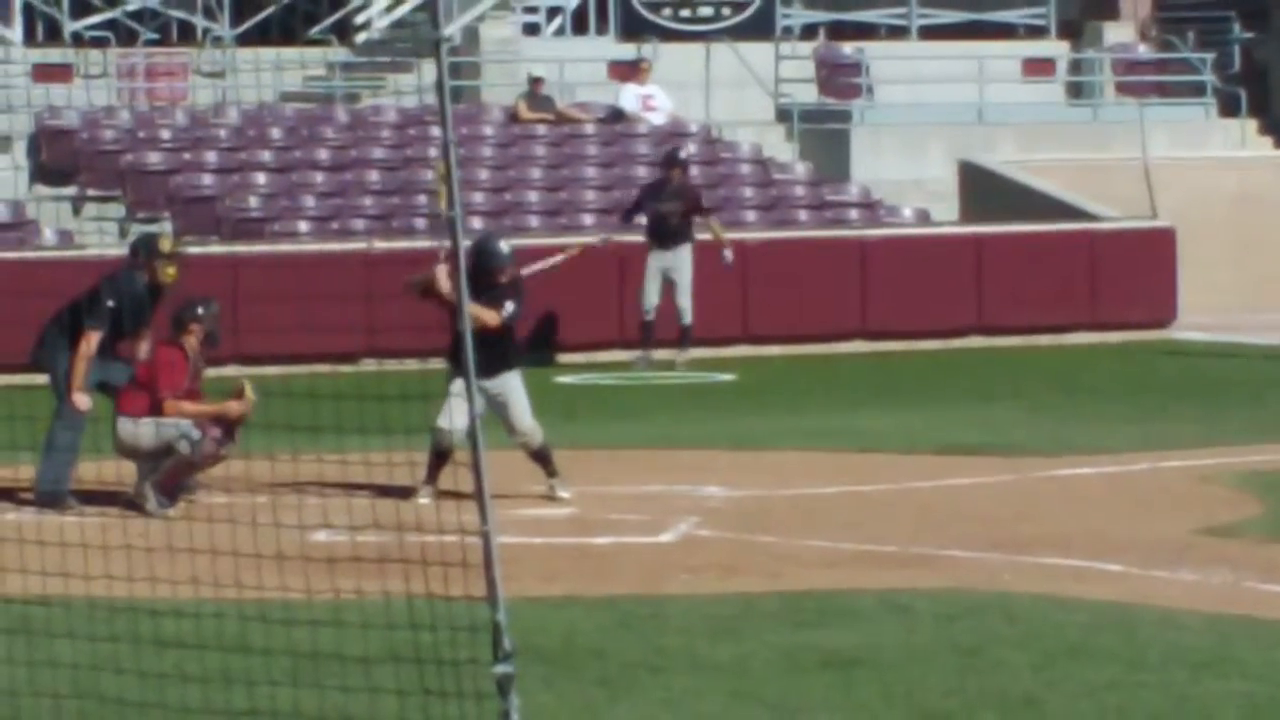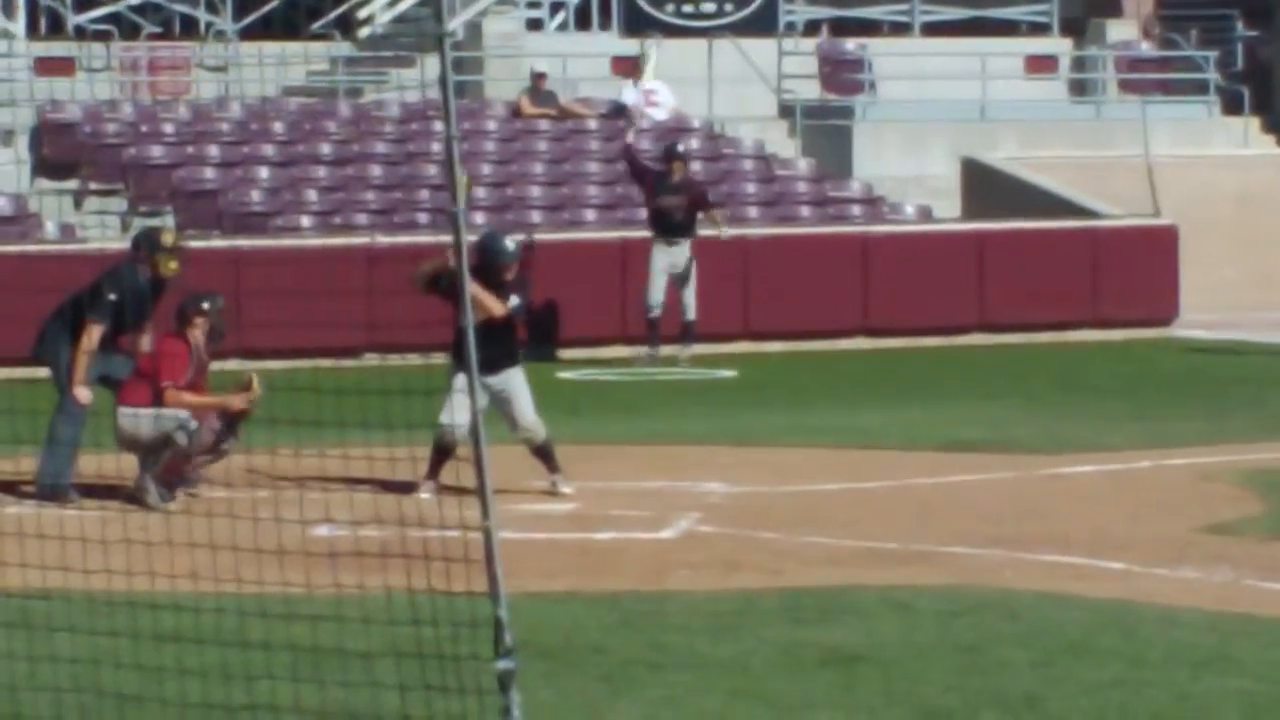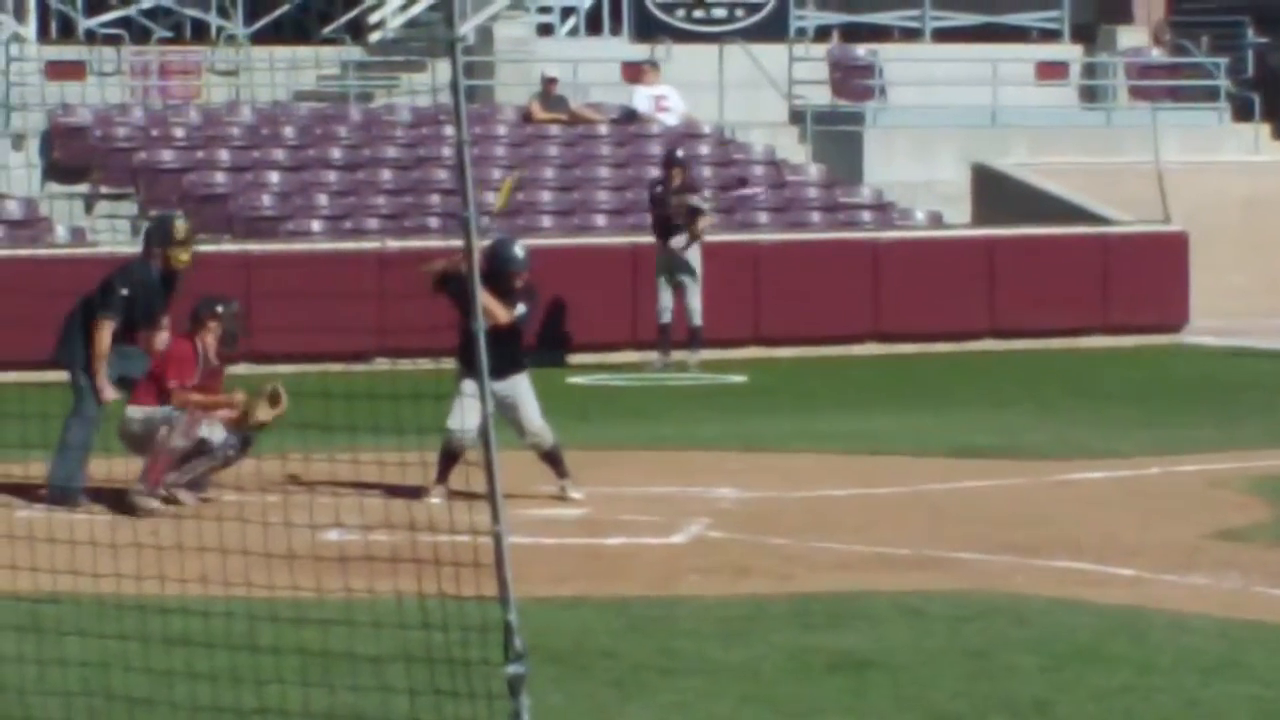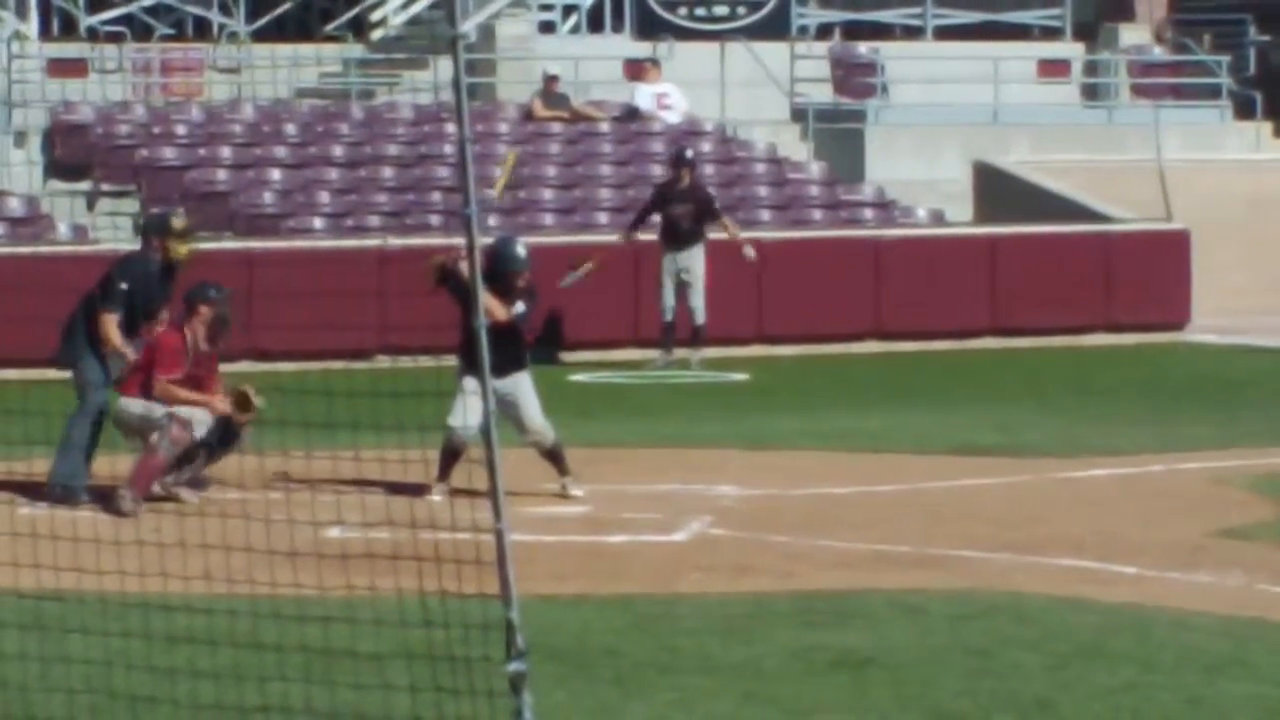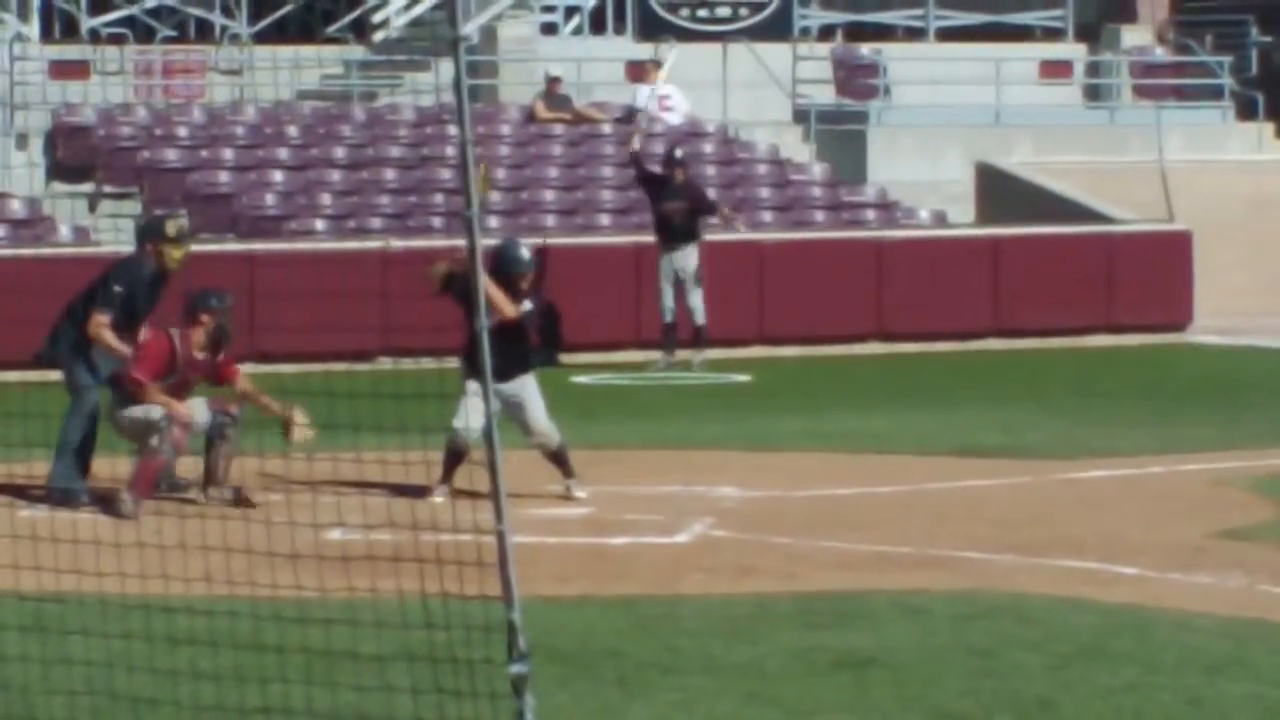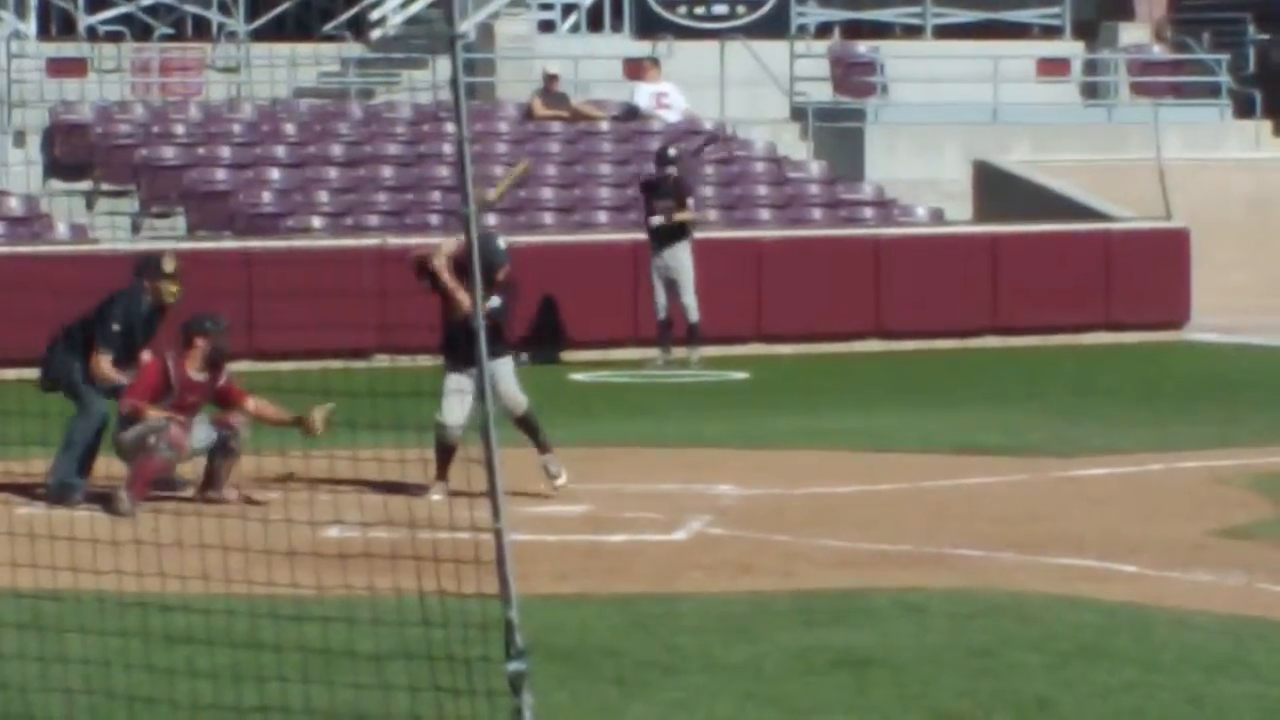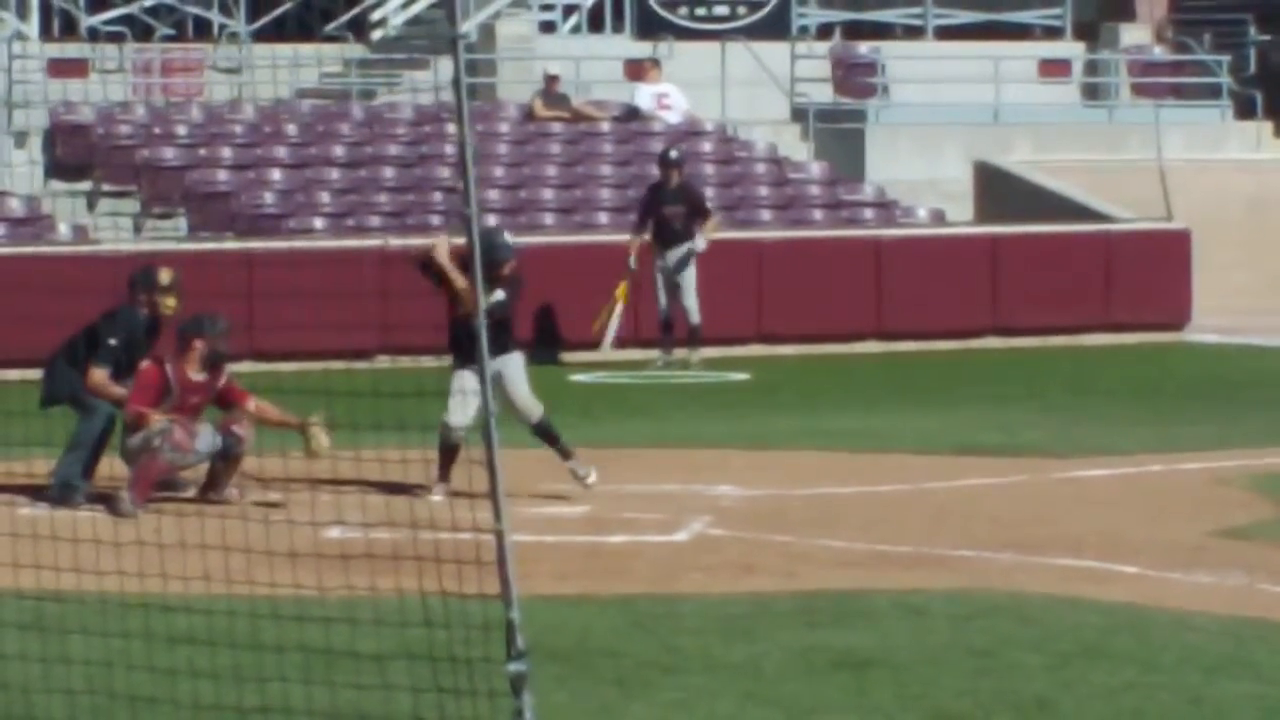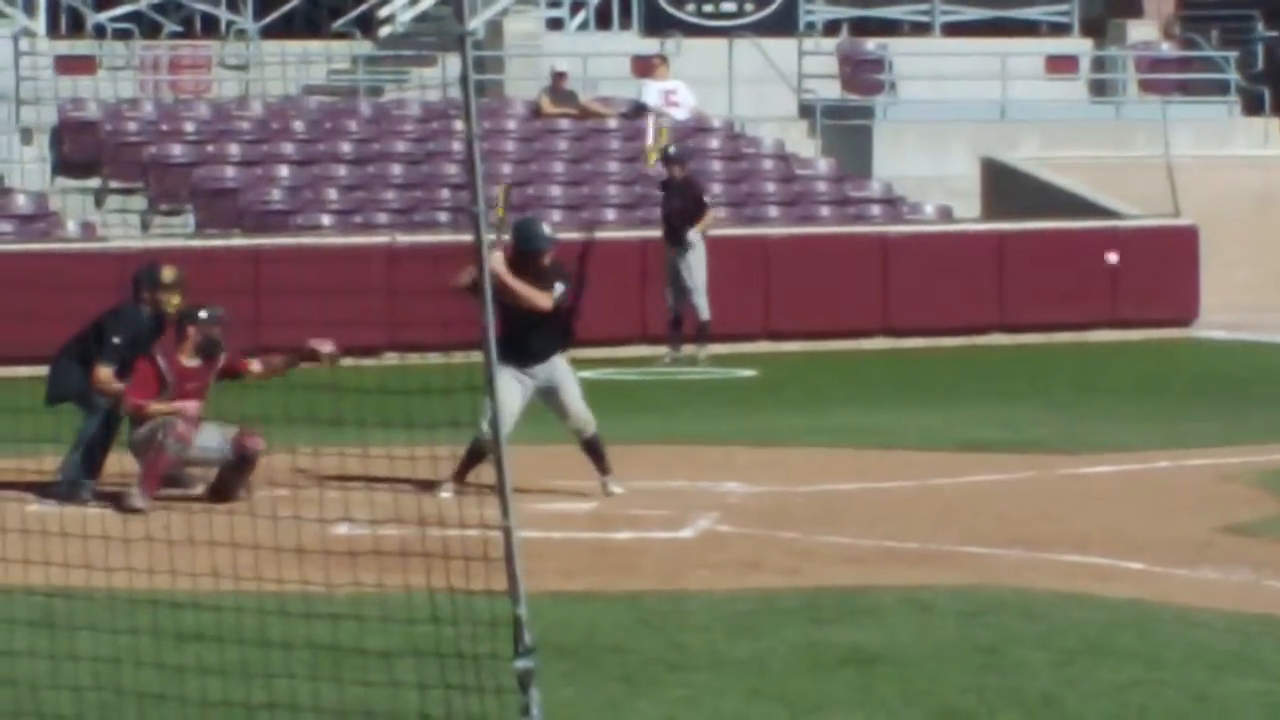
dt=0.3s
person 1, frame 1
left shoulder: (151, 288)
right shoulder: (115, 289)
left elbow: (141, 333)
right elbow: (88, 343)
right wrist: (77, 390)
left hip: (105, 350)
right hip: (66, 346)
right knee: (74, 410)
right ankle: (51, 489)
person 1, frame 2
left shoulder: (154, 282)
right shoulder: (117, 282)
left elbow: (143, 325)
right elbow: (90, 337)
right wrist: (78, 383)
left hip: (106, 345)
right hip: (68, 340)
right knee: (75, 403)
right ankle: (52, 482)
person 1, frame 3
left shoulder: (167, 275)
right shoulder: (129, 277)
left elbow: (160, 320)
right elbow: (102, 333)
right wrist: (101, 381)
left hip: (125, 344)
right hip: (87, 342)
right knee: (90, 406)
right ankle: (63, 485)
person 1, frame 4
left shoulder: (166, 268)
right shoulder: (129, 269)
left elbow: (159, 315)
right elbow: (107, 325)
right wrist: (132, 357)
left hip: (127, 340)
right hip: (92, 340)
right knee: (94, 404)
right ankle: (64, 483)
person 1, frame 5
left shoulder: (157, 273)
right shoulder: (126, 273)
right elbow: (95, 328)
right wrist: (129, 353)
left hip: (113, 340)
right hip: (79, 339)
right knee: (88, 405)
right ankle: (64, 486)
person 1, frame 6
left shoulder: (154, 306)
right shoulder: (122, 307)
left elbow: (138, 344)
right elbow: (99, 367)
left hip: (111, 362)
right hip: (72, 359)
right knee: (95, 408)
right ankle: (64, 483)
person 1, frame 7
left shoulder: (150, 321)
right shoulder: (120, 322)
left elbow: (136, 361)
right elbow: (95, 381)
left hip: (109, 374)
right hip: (70, 374)
right knee: (103, 412)
right ankle: (66, 484)
person 1, frame 8
left shoulder: (155, 319)
right shoulder: (124, 320)
left elbow: (142, 358)
right elbow: (101, 380)
left hip: (113, 371)
right hip: (75, 372)
right knee: (107, 408)
right ankle: (71, 481)
person 2, frame 1
left shoulder: (512, 288)
left elbow: (493, 319)
right elbow: (414, 285)
left wrist: (452, 294)
right wrist: (435, 276)
left hip: (503, 373)
right hip: (464, 374)
left knee: (525, 428)
right knee: (448, 431)
left ankle: (554, 479)
right ankle: (429, 483)
person 2, frame 2
left shoulder: (516, 285)
right shoulder: (459, 279)
left elbow: (498, 309)
right elbow: (420, 278)
left wrist: (462, 275)
right wrist: (445, 263)
left hip: (506, 370)
right hip: (467, 370)
left knee: (529, 424)
right knee: (452, 428)
left ankle: (556, 475)
right ankle: (431, 478)
person 2, frame 3
left shoulder: (524, 293)
right shoulder: (467, 284)
left elbow: (503, 317)
right elbow: (430, 273)
right wrist: (457, 263)
left hip: (512, 376)
right hip: (473, 376)
left knee: (536, 430)
right knee: (459, 433)
left ankle: (565, 480)
right ankle: (440, 483)
person 2, frame 4
left shoulder: (525, 293)
right shoulder: (472, 281)
left elbow: (501, 314)
right elbow: (435, 268)
left wrist: (471, 278)
right wrist: (457, 260)
left hip: (513, 374)
right hip: (475, 374)
left knee: (537, 428)
right knee: (459, 430)
left ankle: (566, 478)
right ankle: (441, 481)
person 2, frame 5
left shoulder: (527, 295)
right shoulder: (471, 285)
left elbow: (510, 311)
right elbow: (434, 275)
left wrist: (481, 274)
right wrist: (459, 264)
left hip: (519, 377)
right hip: (479, 378)
left knee: (543, 430)
right knee: (463, 432)
left ankle: (570, 478)
right ankle: (444, 482)
person 2, frame 6
left shoulder: (502, 286)
right shoulder: (455, 271)
left elbow: (471, 310)
right elbow: (415, 259)
left wrist: (444, 273)
right wrist: (443, 254)
left hip: (495, 358)
right hip: (459, 365)
left knee: (512, 399)
right knee: (449, 425)
left ankle: (547, 455)
right ankle: (440, 480)
person 2, frame 7
left shoulder: (510, 281)
right shoulder: (459, 267)
left elbow: (477, 304)
right elbow: (423, 262)
left wrist: (446, 265)
right wrist: (440, 254)
left hip: (504, 356)
right hip: (467, 362)
left knee: (525, 404)
right knee: (455, 423)
left ankle: (571, 460)
right ankle: (442, 480)
person 2, frame 8
left shoulder: (555, 272)
right shoulder: (502, 269)
left elbow: (545, 303)
right elbow: (458, 284)
left wrist: (504, 276)
right wrist: (481, 269)
left hip: (551, 362)
right hip: (512, 367)
left knee: (581, 419)
right knee: (492, 431)
left ankle: (606, 476)
right ankle: (456, 478)
person 3, frame 1
left shoulder: (690, 192)
right shoulder: (651, 190)
left elbow: (708, 217)
right elbow: (632, 211)
left wrist: (725, 244)
left hip: (681, 252)
right hip: (656, 252)
left knee: (683, 303)
right knee: (648, 304)
left ankle: (683, 353)
right ankle: (646, 352)
person 3, frame 2
left shoulder: (693, 186)
right shoulder: (653, 179)
left elbow: (709, 208)
right elbow: (631, 159)
left wrist: (721, 225)
right wrist: (629, 138)
left hip: (685, 246)
right hip: (661, 246)
left knee: (688, 299)
right knee: (654, 298)
left ankle: (686, 349)
right ankle: (652, 348)
person 3, frame 3
left shoulder: (692, 189)
right shoulder: (657, 187)
left elbow: (704, 218)
right elbow: (667, 199)
left wrist: (686, 235)
right wrist: (688, 199)
left hip: (688, 251)
right hip: (665, 252)
left knee: (693, 304)
right knee: (664, 305)
left ankle: (694, 354)
right ankle: (664, 353)
person 3, frame 4
left shoulder: (700, 192)
right shoulder: (662, 190)
left elbow: (721, 218)
right elbow: (646, 212)
left wrist: (742, 243)
right wrist: (630, 231)
left hip: (693, 251)
right hip: (670, 252)
left knee: (696, 303)
right knee: (668, 304)
left ankle: (696, 352)
right ankle: (666, 352)
person 3, frame 5
left shoulder: (693, 188)
right shoulder: (655, 184)
left elbow: (714, 208)
right elbow: (636, 161)
left wrist: (733, 219)
right wrist: (636, 137)
left hip: (689, 250)
right hip: (666, 252)
left knee: (695, 302)
right knee: (666, 304)
left ankle: (699, 352)
right ankle: (667, 352)
person 3, frame 6
left shoulder: (681, 185)
right shoulder: (651, 183)
left elbow: (691, 214)
right elbow: (646, 177)
left wrist: (665, 218)
right wrist: (664, 172)
left hip: (678, 248)
right hip: (656, 250)
left knee: (688, 299)
right knee: (660, 302)
left ankle: (694, 349)
right ankle: (665, 350)
person 3, frame 7
left shoulder: (690, 190)
right shoulder: (653, 192)
left elbow: (709, 217)
right elbow: (641, 224)
left wrist: (702, 236)
right wrist: (633, 253)
left hip: (683, 251)
right hip: (661, 254)
left knee: (689, 301)
right knee: (663, 305)
left ankle: (694, 350)
right ankle: (666, 351)
person 3, frame 8
left shoulder: (692, 185)
right shoulder: (668, 184)
left elbow: (708, 212)
left wrist: (696, 229)
left hip: (691, 249)
right hip: (672, 249)
left knee: (698, 297)
right knee: (673, 300)
left ankle: (703, 346)
right ankle: (674, 347)
person 4, frame 1
left shoulder: (193, 360)
right shoulder: (170, 356)
left elbow: (193, 407)
right elbow: (169, 407)
left wrist: (231, 408)
right wrist: (221, 409)
left hip: (156, 430)
right hip: (133, 430)
left knee: (223, 436)
right knee: (204, 436)
left ankle: (166, 483)
right ankle: (151, 490)
person 4, frame 2
left shoulder: (199, 354)
right shoulder: (174, 348)
left elbow: (198, 400)
right elbow: (170, 398)
left wrist: (236, 402)
right wrist: (222, 402)
left hip: (158, 422)
right hip: (134, 421)
left knee: (225, 432)
right knee: (202, 426)
left ankle: (164, 476)
right ankle: (153, 483)
person 4, frame 3
left shoulder: (215, 360)
right shoulder: (183, 350)
left elbow: (213, 409)
right elbow: (176, 398)
left wrist: (246, 411)
right wrist: (226, 399)
left hip: (174, 426)
right hip: (141, 421)
left knee: (235, 441)
right knee: (186, 420)
left ankle: (170, 482)
right ankle: (141, 491)
person 4, frame 4
left shoulder: (209, 347)
right shoulder: (173, 339)
left elbow: (213, 391)
right elbow: (161, 389)
left wrist: (235, 406)
right wrist: (207, 401)
left hip: (169, 412)
right hip: (136, 408)
left knee: (230, 429)
right knee: (177, 429)
left ankle: (168, 481)
right ankle: (130, 494)
person 4, frame 5
left shoulder: (214, 354)
right shoulder: (165, 343)
left elbow: (242, 384)
right elbow: (133, 382)
left wrist: (280, 411)
right wrist: (171, 404)
right hip: (130, 410)
left knee: (226, 413)
right knee: (176, 432)
left ankle: (214, 487)
right ankle: (128, 496)
person 4, frame 6
left shoulder: (215, 376)
right shoulder: (160, 367)
left elbow: (253, 405)
right elbow: (128, 407)
left wrist: (297, 420)
right wrist: (170, 416)
right hip: (133, 438)
left knee: (234, 422)
right knee: (175, 431)
left ankle: (213, 489)
right ankle: (128, 495)
person 4, frame 7
left shoulder: (215, 377)
right shoulder: (158, 371)
left elbow: (254, 406)
right elbow: (132, 416)
left wrist: (299, 424)
right wrist: (176, 420)
left hip: (182, 447)
right hip: (141, 447)
left knee: (240, 429)
right knee: (178, 434)
left ankle: (214, 489)
right ankle: (130, 496)
person 4, frame 8
left shoulder: (214, 359)
right shoulder: (155, 362)
left elbow: (259, 367)
right elbow: (131, 407)
left wrist: (303, 355)
right wrist: (177, 407)
left hip: (188, 437)
right hip: (150, 438)
left knee: (252, 444)
right knee: (181, 426)
left ankle: (224, 489)
right ankle: (141, 492)
